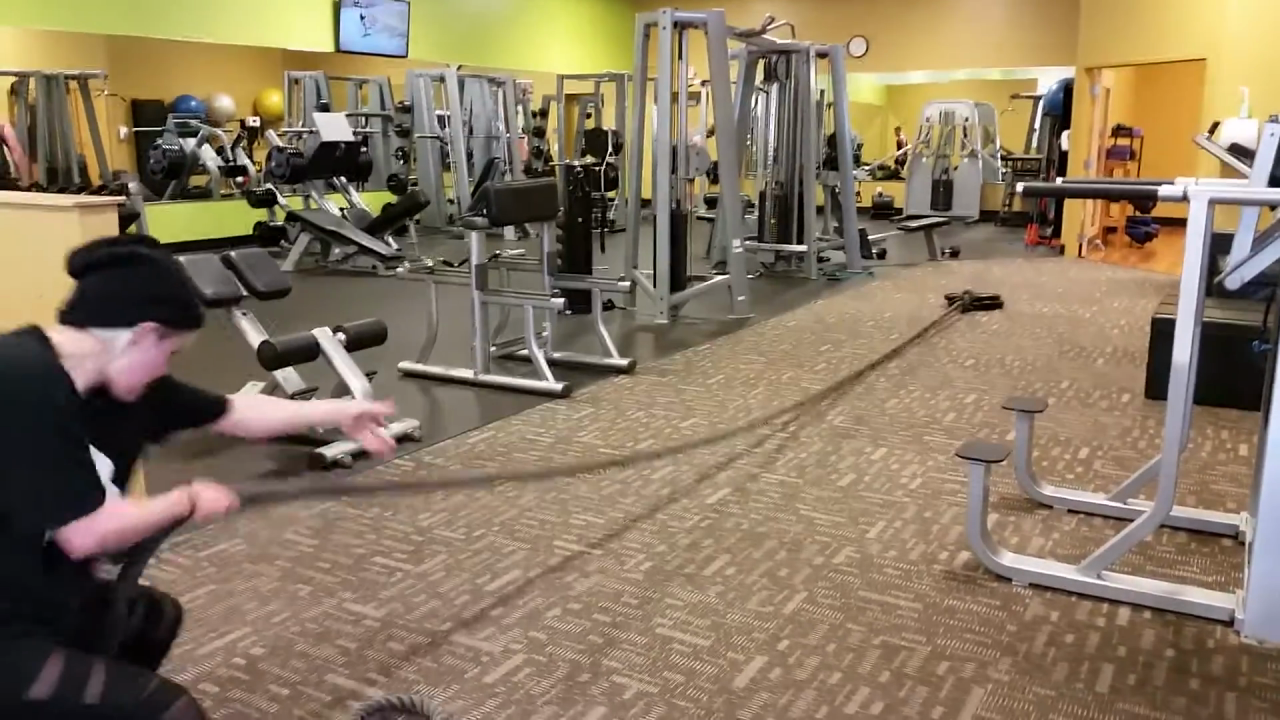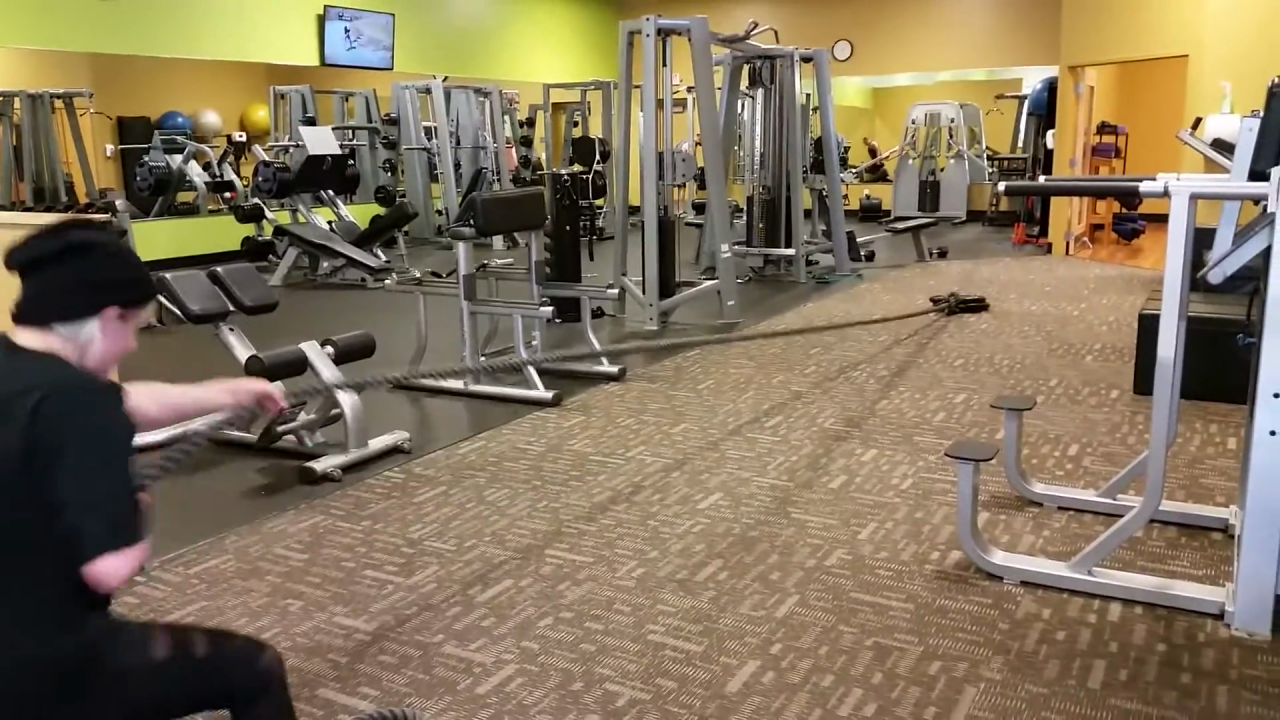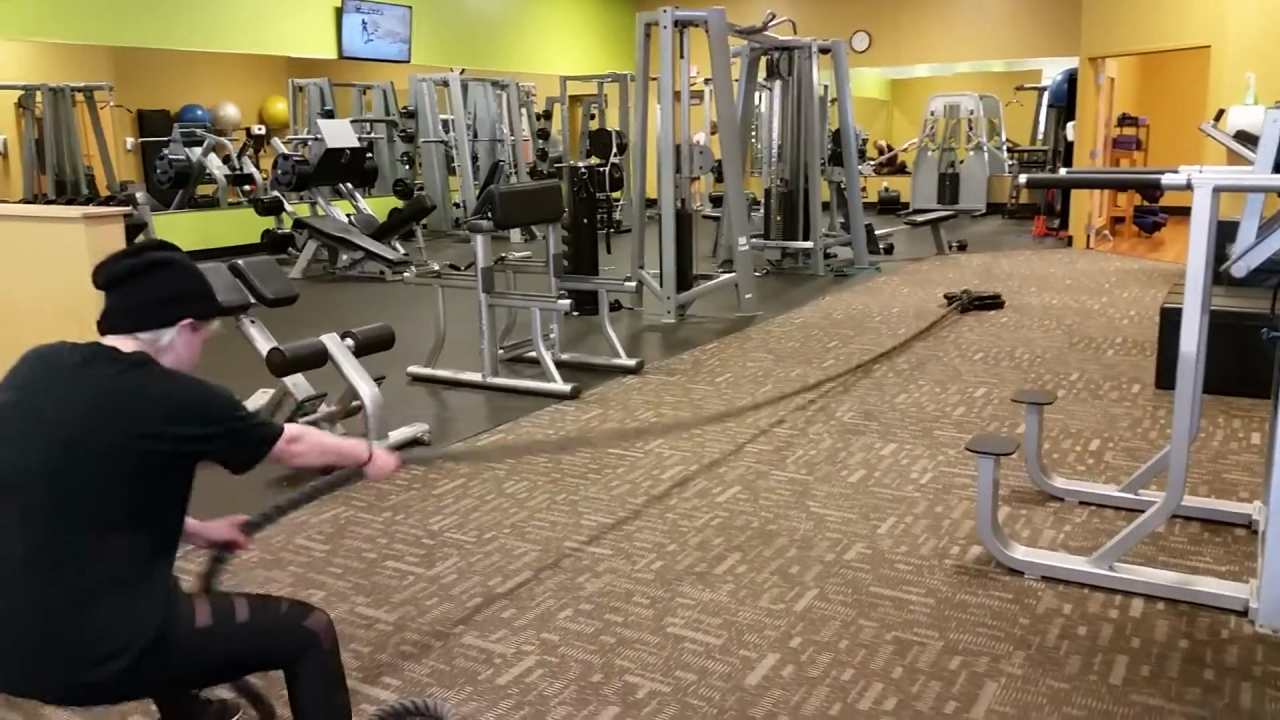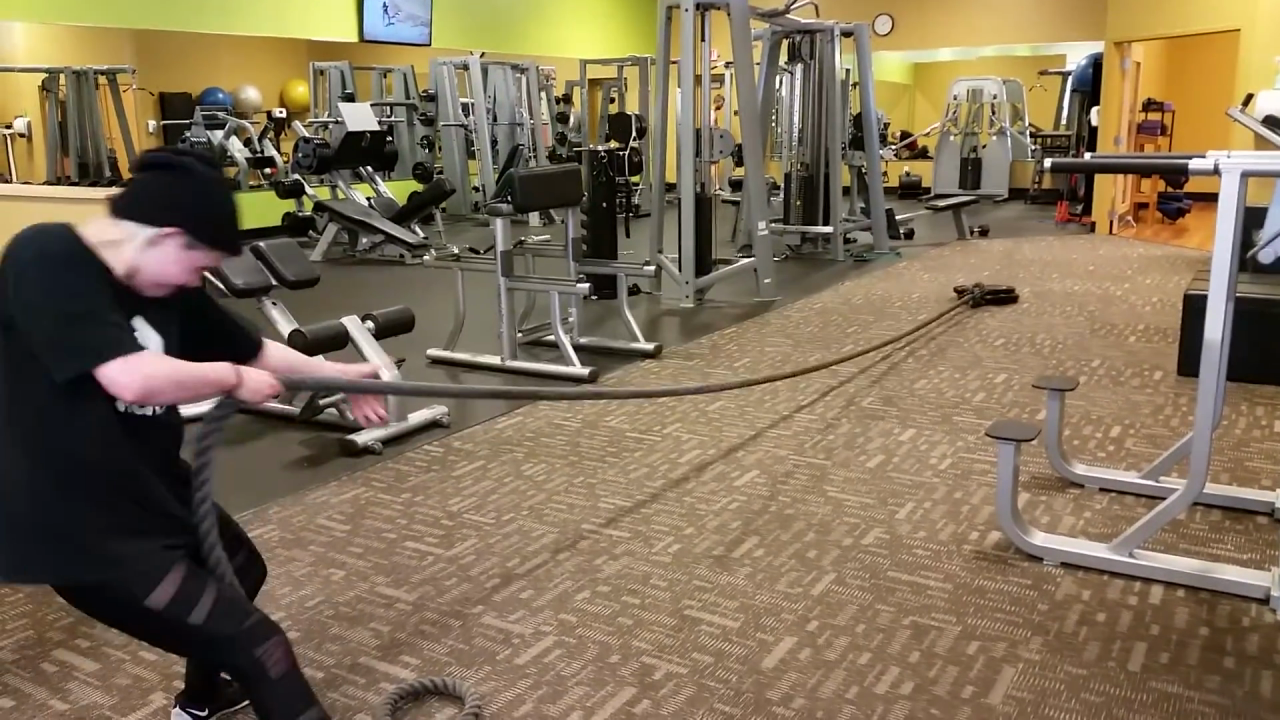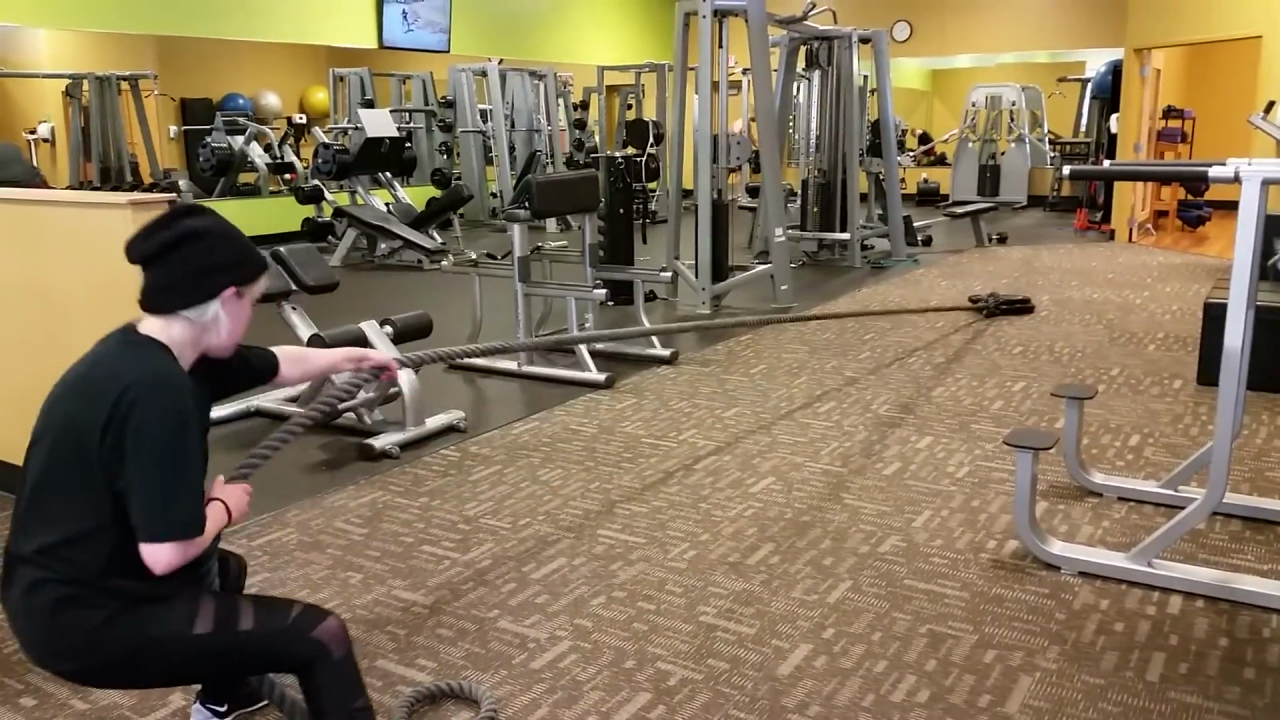
dt=0.7s
person 1, frame 1
left shoulder: (100, 375)
left elbow: (233, 414)
right elbow: (85, 533)
left wrist: (339, 413)
right wrist: (187, 502)
left knee: (156, 617)
person 1, frame 2
right shoulder: (74, 403)
left elbow: (125, 404)
right elbow: (113, 567)
left wrist: (236, 390)
left knee: (71, 624)
right knee: (256, 673)
person 1, frame 3
right shoulder: (170, 399)
right elbow: (288, 444)
left wrist: (195, 530)
right wrist: (366, 453)
right hip: (86, 643)
left knee: (150, 586)
right knee: (308, 634)
person 1, frame 4
left shoulder: (163, 282)
left elbow: (252, 350)
right elbow: (133, 379)
left wrist: (339, 375)
right wrist: (233, 379)
right hip: (84, 530)
left knee: (241, 569)
right knee: (255, 646)
person 1, frame 5
left shoulder: (151, 353)
right shoulder: (156, 390)
left elbow: (276, 364)
right elbow: (165, 552)
left wrist: (352, 357)
right wrist: (224, 508)
left hip: (63, 586)
right hip: (89, 620)
left knee: (223, 571)
right knee: (318, 637)
